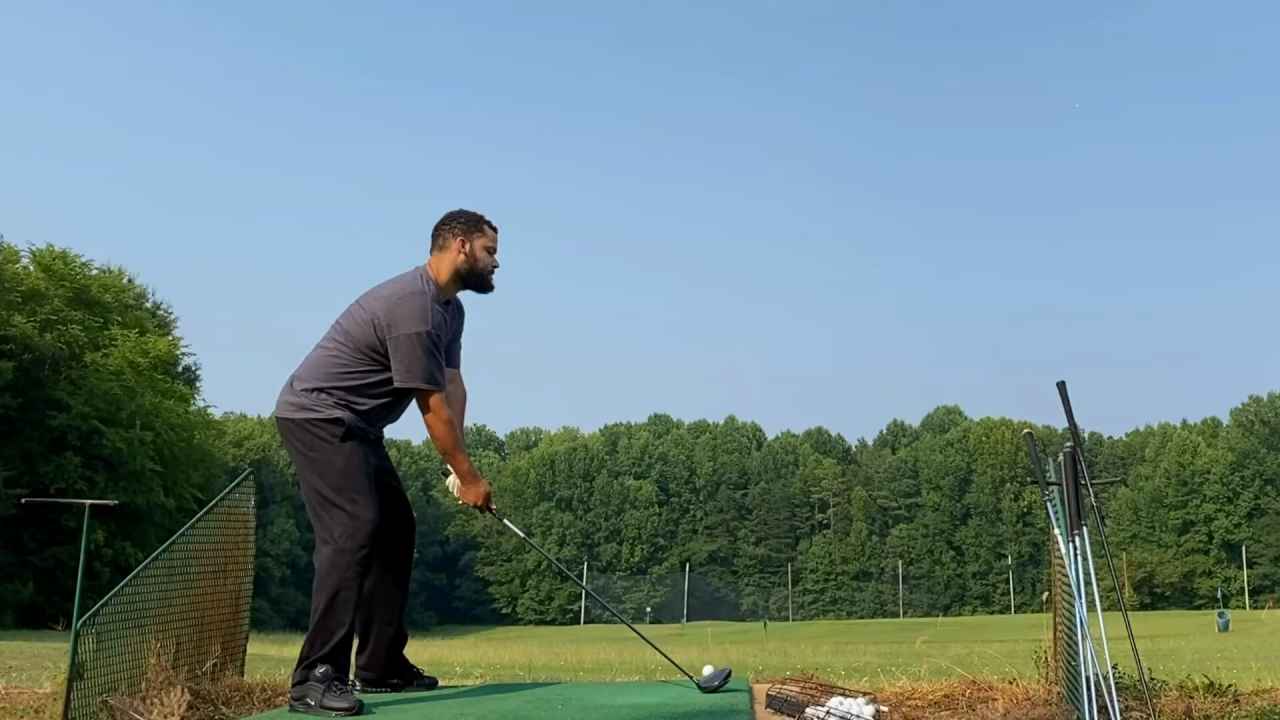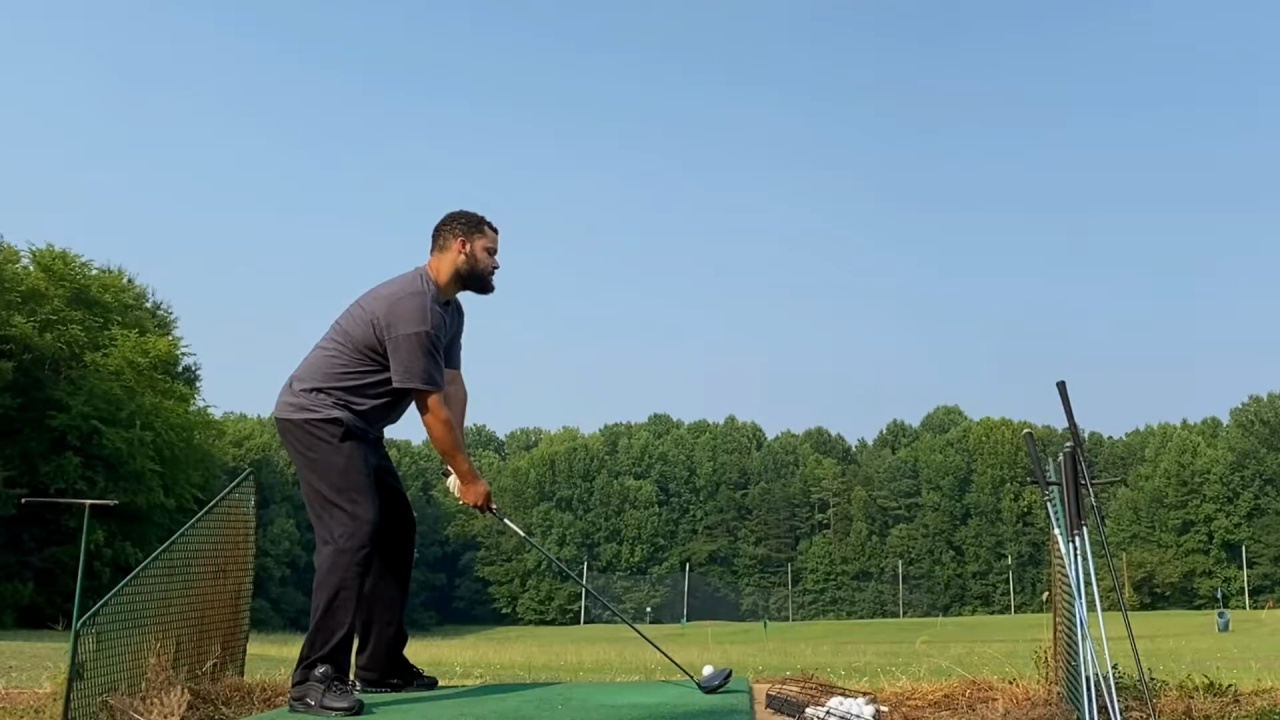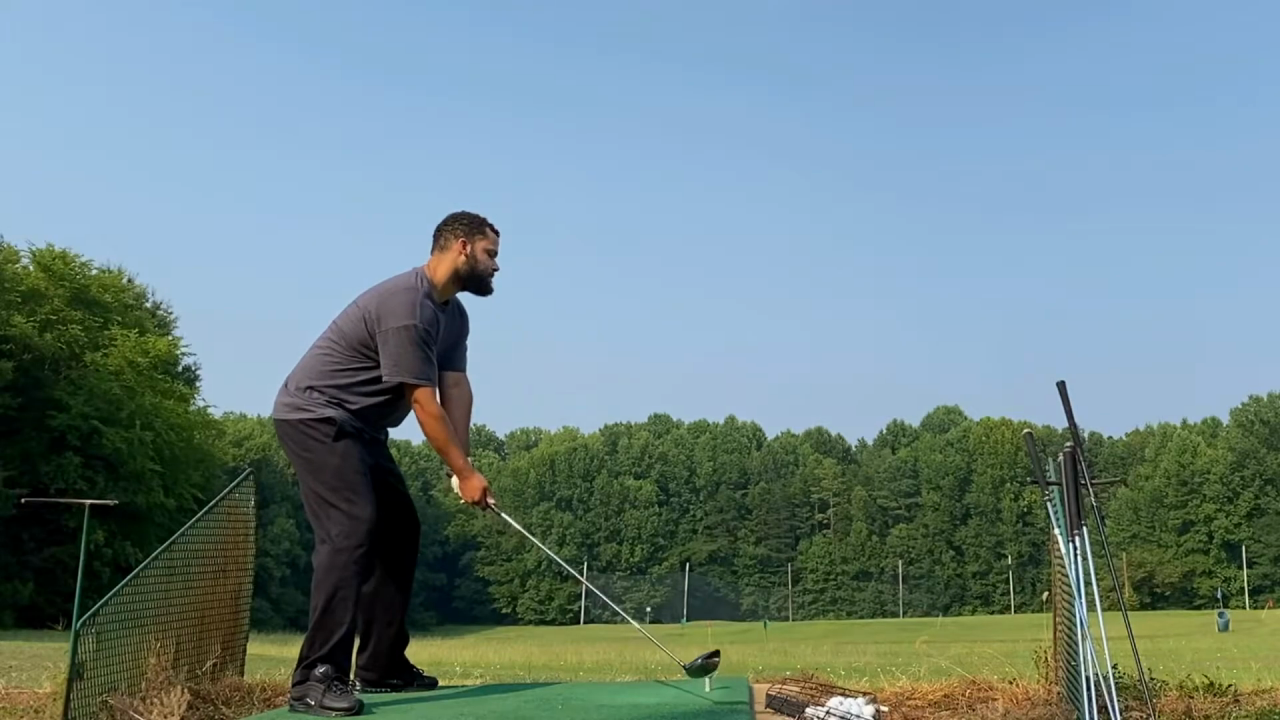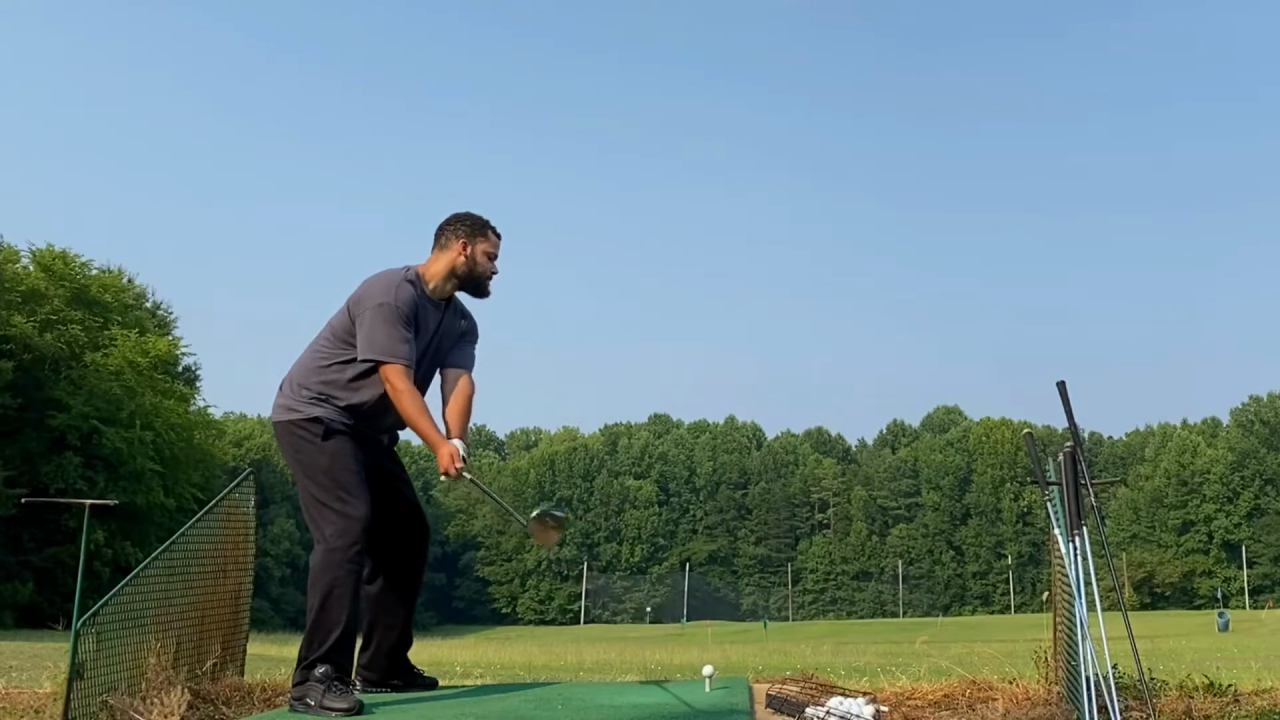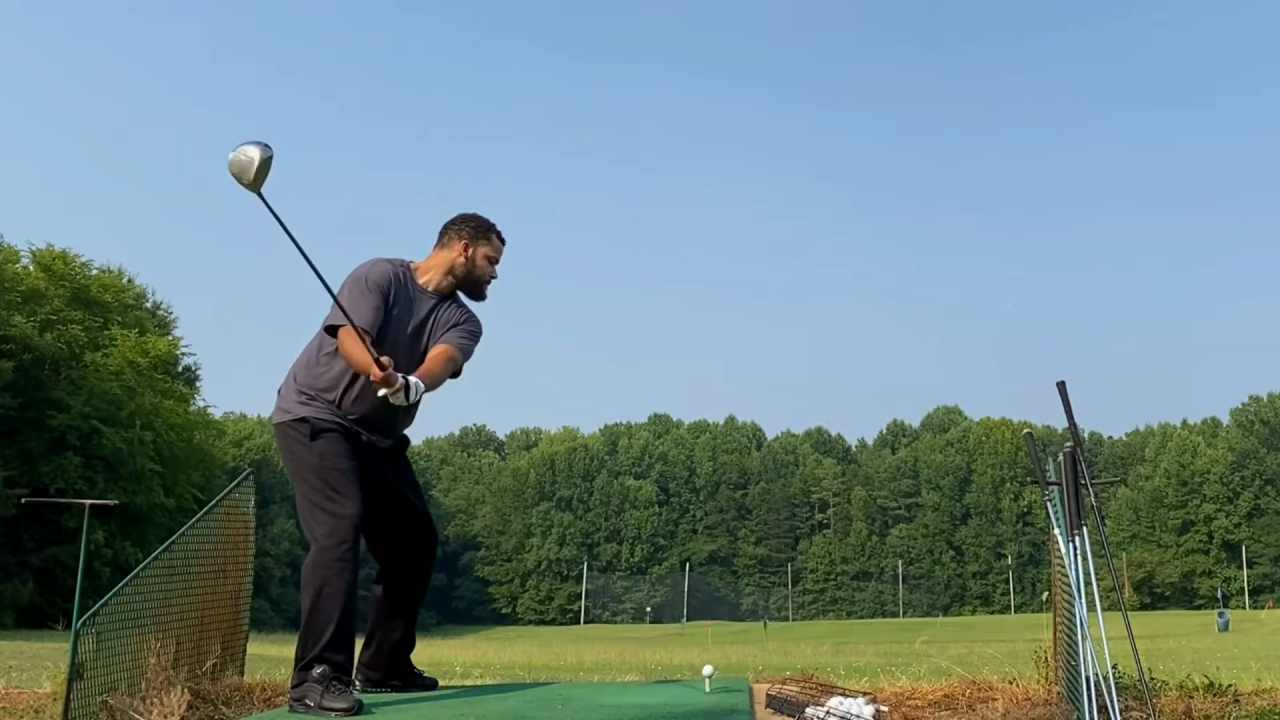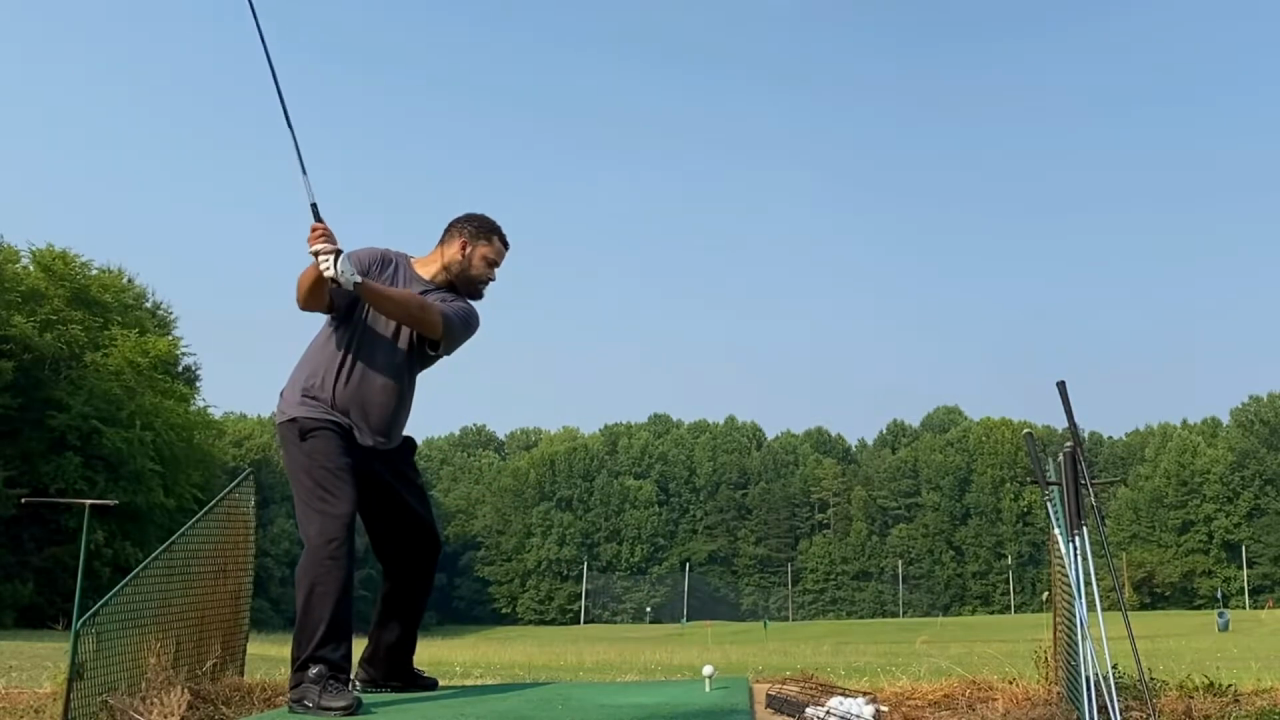
dt=0.7s
person 1, frame 1
left shoulder: (449, 308)
right shoulder: (413, 307)
left elbow: (453, 388)
right elbow: (434, 408)
left wrist: (459, 467)
right wrist: (468, 476)
left hip: (355, 425)
right hip: (318, 417)
left knee: (395, 528)
right knee: (353, 531)
left ankle: (380, 665)
right ankle: (316, 677)
person 1, frame 2
left shoulder: (448, 308)
right shoulder: (413, 308)
left elbow: (453, 388)
right elbow: (433, 408)
left wrist: (459, 468)
right wrist: (468, 476)
left hip: (355, 425)
right hip: (318, 417)
left knee: (395, 528)
right knee: (354, 531)
left ankle: (380, 664)
right ankle: (316, 676)
person 1, frame 3
left shoulder: (453, 314)
right shoulder: (406, 304)
left elbow: (456, 387)
right elbow: (424, 403)
left wrist: (463, 464)
right wrist: (465, 473)
left hip: (360, 427)
right hip: (316, 416)
left knee: (398, 530)
right knee: (352, 529)
left ankle: (380, 664)
right ankle: (316, 676)
person 1, frame 4
left shoulder: (461, 322)
right shoulder: (392, 291)
left elbow: (459, 382)
right elbow: (397, 380)
left wrist: (456, 442)
right wrist: (438, 444)
left hip: (367, 430)
right hip: (314, 417)
left knee: (406, 535)
right knee: (347, 529)
left ankle: (382, 665)
right ankle: (317, 676)
person 1, frame 5
left shoulder: (463, 322)
right shoulder: (380, 276)
left elbow: (442, 361)
right elbow: (350, 339)
left wrist: (411, 382)
right wrist: (373, 368)
left hip: (378, 436)
right hip: (315, 418)
left knee: (416, 542)
right knee: (339, 530)
left ankle: (383, 665)
right ankle: (317, 677)
person 1, frame 6
left shoulder: (461, 314)
right shoulder: (375, 262)
left elbow: (417, 314)
right elbow: (309, 299)
left wrist: (354, 283)
right wrist: (321, 269)
left hip: (381, 438)
right hip: (316, 419)
left knee: (418, 546)
right knee: (333, 529)
left ankle: (384, 665)
right ankle: (314, 676)
